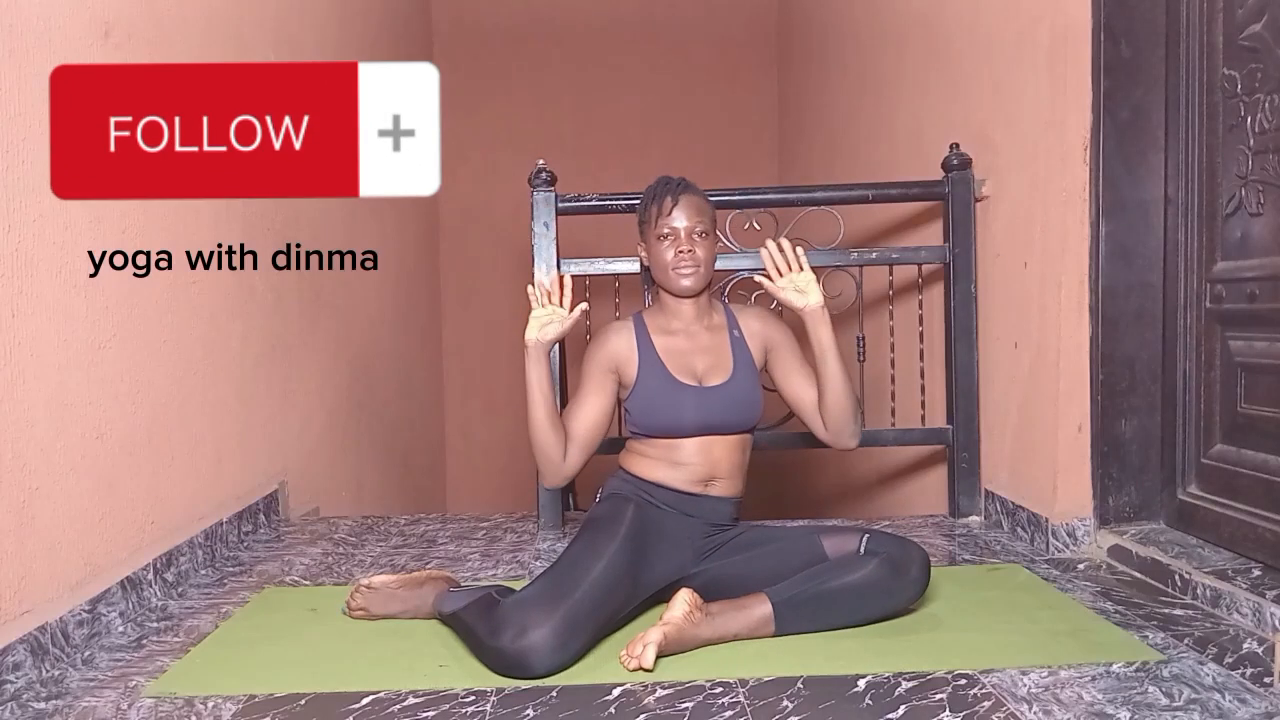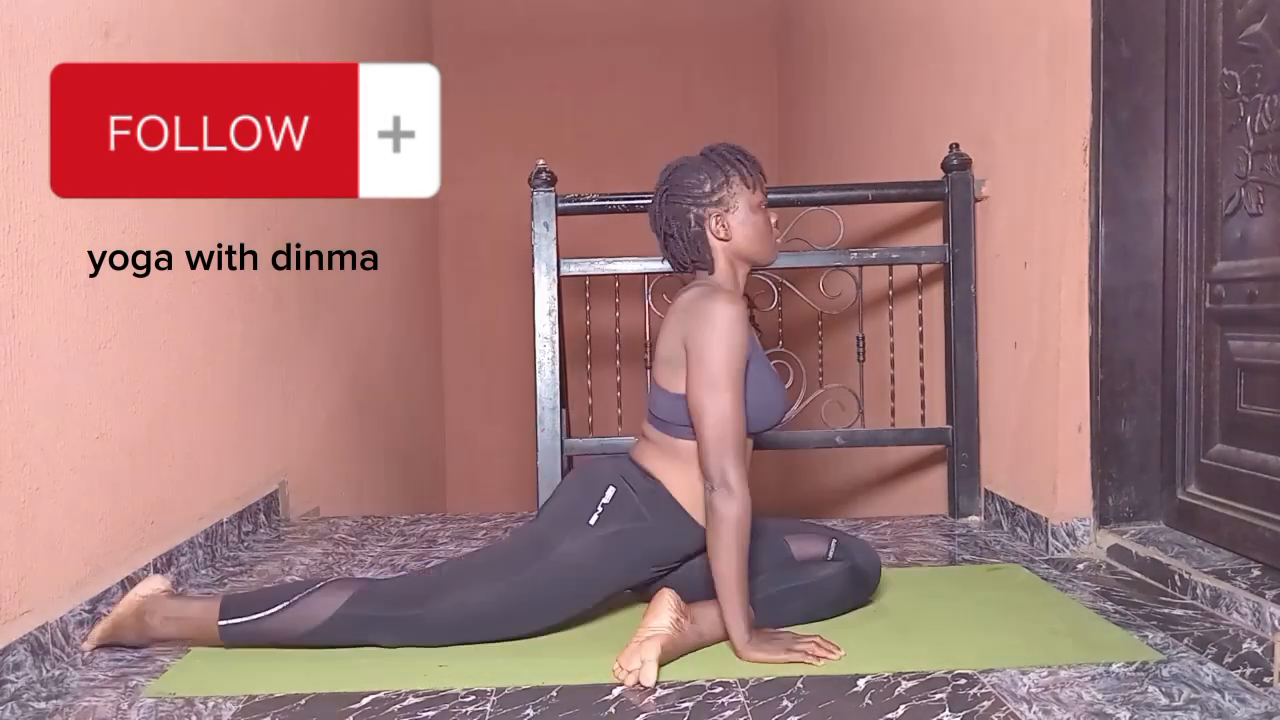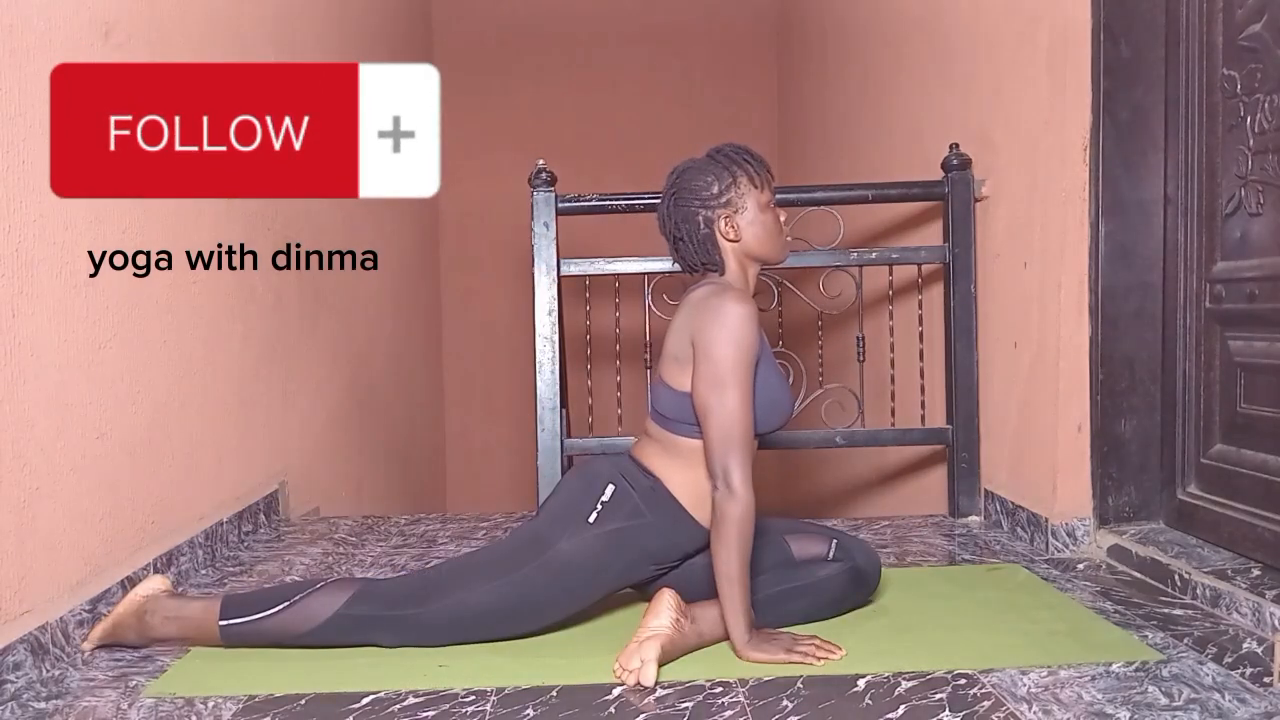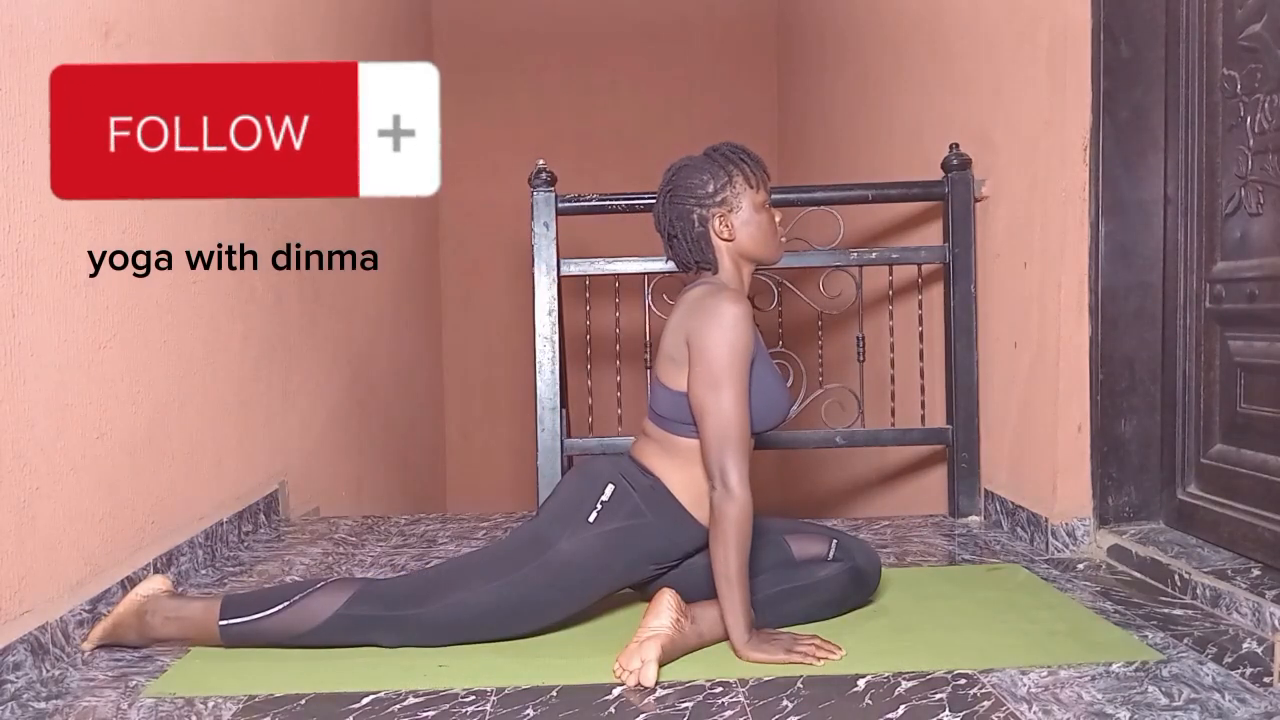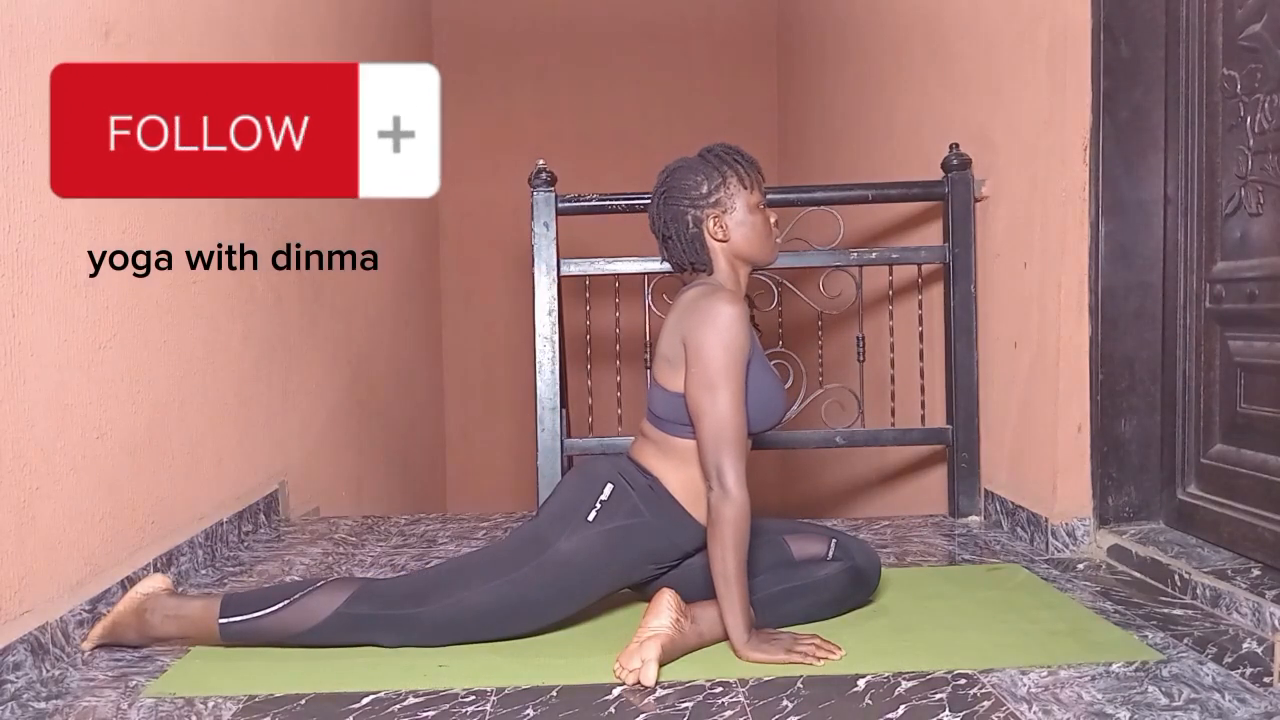
dt=1s
person 1, frame 1
left shoulder: (759, 329)
right shoulder: (618, 343)
left elbow: (842, 433)
right elbow: (557, 467)
left wrist: (817, 317)
right wrist: (537, 350)
left hip: (720, 537)
right hip: (637, 517)
left knee: (902, 565)
right knee: (528, 646)
left ankle: (701, 621)
right ankle: (441, 595)
person 1, frame 2
left shoulder: (712, 305)
right shoulder: (718, 311)
left elbow: (717, 470)
right elbow: (726, 480)
right wrist: (745, 632)
left hip: (657, 533)
right hip: (618, 519)
left knee: (851, 565)
right knee: (399, 610)
left ankle: (681, 619)
right ankle: (176, 614)
person 1, frame 3
left shoulder: (719, 303)
right shoulder: (728, 310)
right elbow: (731, 484)
right wrist: (744, 632)
left hip: (662, 531)
right hip: (618, 517)
left knee: (852, 564)
right knee: (404, 607)
left ankle: (684, 617)
right ankle: (168, 616)
person 1, frame 4
left shoulder: (715, 303)
right shoulder: (722, 311)
right elbow: (729, 483)
right wrist: (744, 632)
left hip: (660, 531)
right hip: (617, 518)
left knee: (852, 564)
right knee: (402, 608)
left ankle: (684, 616)
right ankle: (167, 617)
person 1, frame 5
left shoulder: (712, 304)
right shoulder: (718, 312)
right elbow: (726, 484)
right wrist: (743, 632)
left hip: (658, 531)
right hip: (614, 518)
left knee: (851, 565)
right knee: (403, 607)
left ankle: (683, 616)
right ankle: (168, 616)
